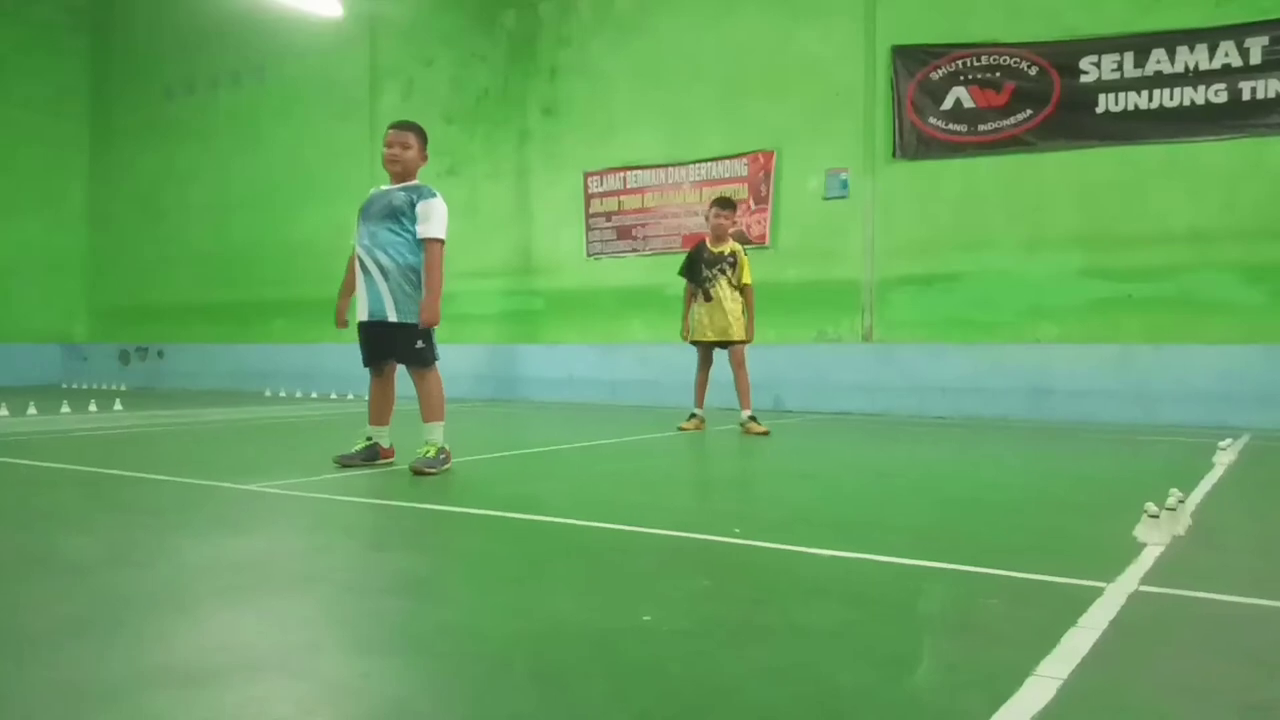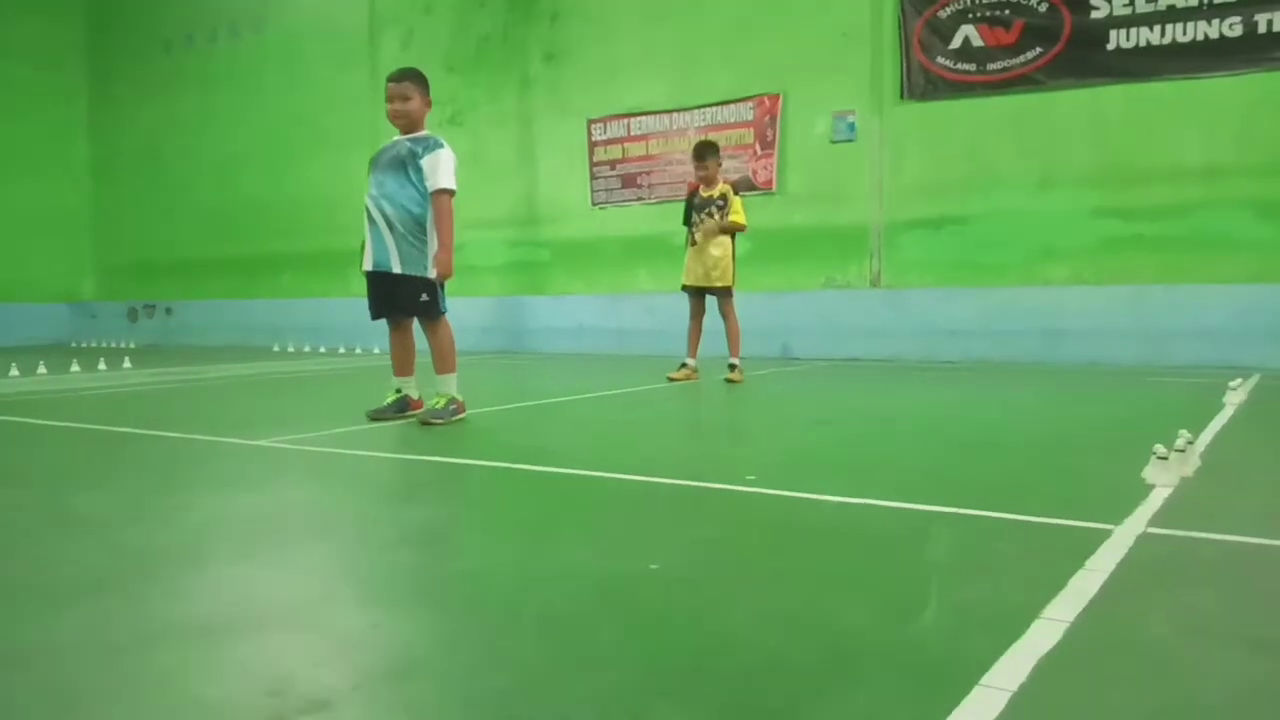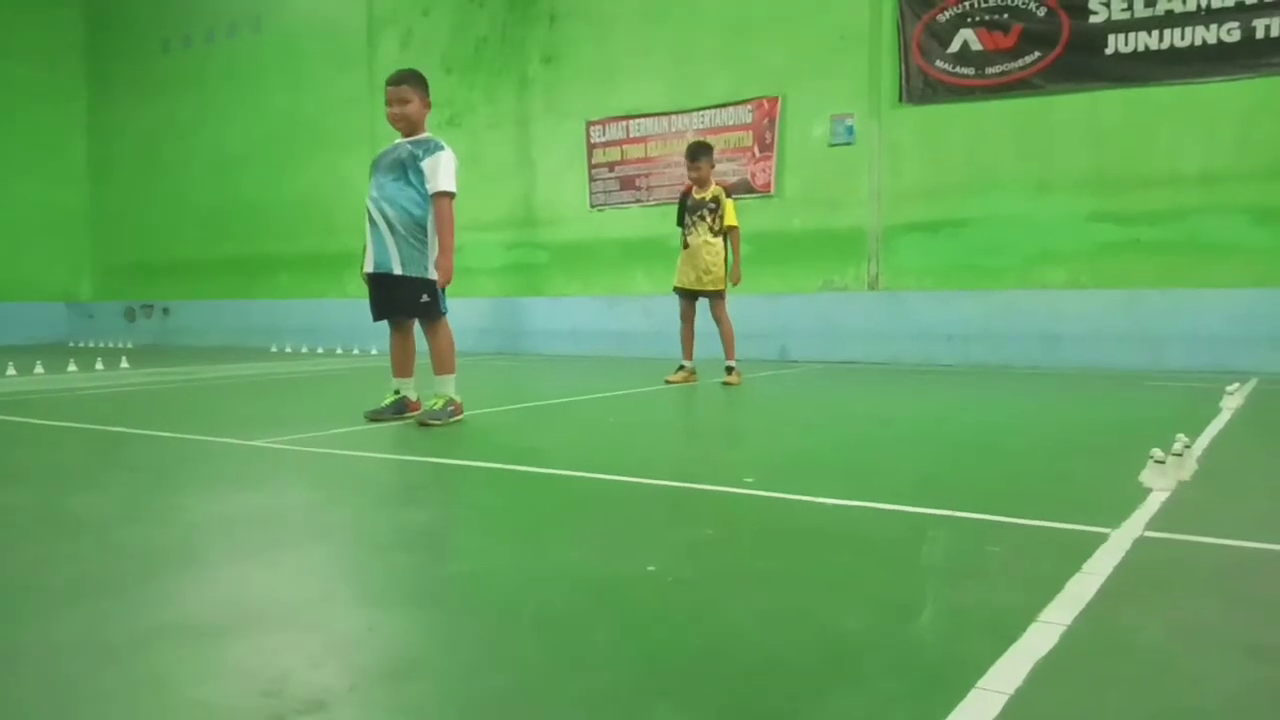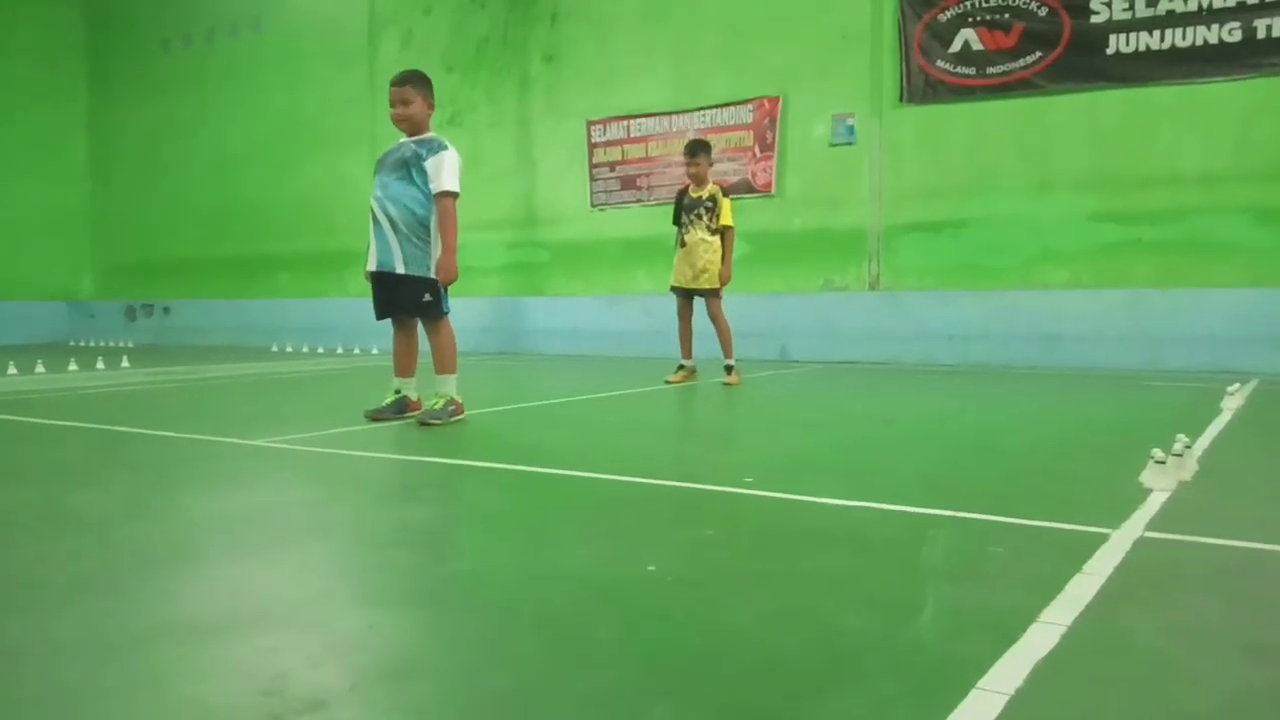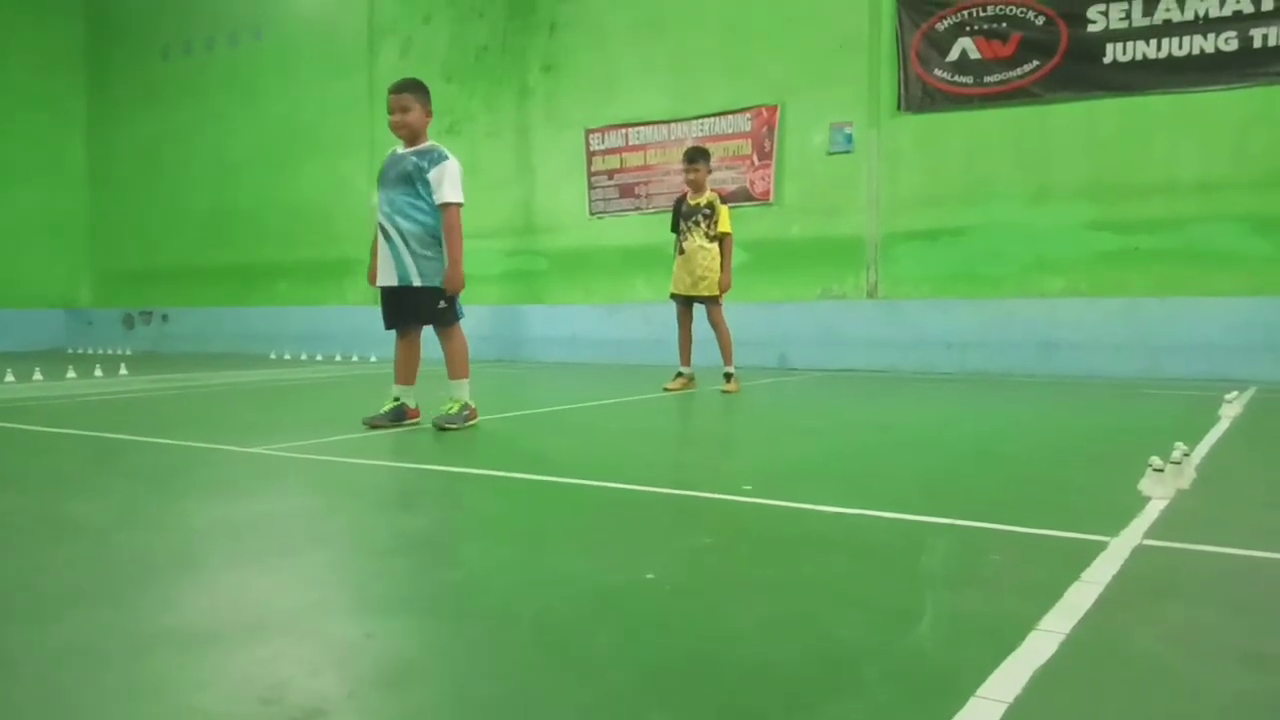
dt=0.7s
person 1, frame 1
left shoulder: (426, 198)
right shoulder: (372, 200)
left elbow: (433, 249)
right elbow: (358, 251)
left wrist: (432, 299)
right wrist: (344, 296)
left hip: (408, 305)
right hip: (371, 306)
left knee: (422, 368)
right knee: (379, 370)
left ankle: (435, 445)
right ankle: (378, 442)
person 1, frame 2
left shoulder: (432, 149)
right shoulder: (384, 152)
left elbow: (442, 200)
left wrist: (444, 250)
right wrist: (367, 248)
left hip: (420, 255)
right hip: (383, 257)
left knee: (432, 318)
right knee: (396, 322)
left ankle: (449, 396)
right ankle: (406, 394)
person 1, frame 3
left shoulder: (434, 151)
right shoulder: (385, 156)
left elbow: (443, 204)
left wrist: (445, 255)
right wrist: (368, 256)
left hip: (418, 259)
right hip: (384, 260)
left knee: (433, 320)
right knee: (397, 323)
left ankle: (448, 397)
right ankle: (404, 395)
person 1, frame 4
left shoulder: (438, 150)
right shoulder: (390, 155)
left elbow: (446, 203)
left wrist: (449, 254)
right wrist: (373, 255)
left hip: (420, 257)
right hip: (386, 258)
left knee: (435, 319)
right knee: (401, 322)
left ankle: (448, 397)
right ankle: (405, 395)
person 1, frame 5
left shoulder: (439, 159)
right shoulder: (390, 160)
left elbow: (450, 213)
left wrist: (456, 264)
right wrist: (375, 259)
left hip: (430, 265)
right hip: (395, 267)
left knee: (446, 326)
right knee: (405, 331)
left ankle: (462, 402)
right ankle: (404, 402)
person 2, frame 1
left shoulder: (737, 250)
right shoulder: (697, 251)
left elbow: (746, 287)
right elbow: (690, 286)
left wrist: (751, 321)
right wrist: (685, 319)
left hip: (732, 317)
right hip: (704, 317)
left knee: (738, 363)
right knee: (703, 364)
left ankle: (747, 416)
right ankle: (697, 414)
person 2, frame 2
left shoulder: (728, 192)
right shoulder: (693, 195)
left elbow: (740, 224)
left wrist: (718, 226)
right wrist: (684, 260)
left hip: (720, 262)
right hip: (695, 263)
left knee: (726, 310)
right knee: (695, 312)
left ankle: (735, 364)
right ankle: (690, 364)
person 2, frame 3
left shoulder: (722, 195)
right shoulder: (686, 196)
left elbow: (733, 230)
left wrist: (736, 265)
right wrist: (682, 259)
left hip: (713, 266)
right hip: (688, 266)
left knee: (719, 314)
right knee: (686, 315)
left ankle: (731, 366)
right ankle: (687, 366)
person 2, frame 4
left shoulder: (718, 194)
right shoulder: (682, 195)
left elbow: (728, 230)
left wrist: (727, 264)
right wrist: (677, 258)
left hip: (709, 265)
right hip: (684, 265)
left knee: (715, 313)
right knee: (683, 314)
left ankle: (730, 366)
right ankle: (687, 365)
person 2, frame 5
left shoulder: (716, 201)
right shoulder: (680, 203)
left elbow: (726, 237)
left wrist: (726, 271)
right wrist: (675, 267)
left hip: (708, 271)
right hip: (684, 272)
left knee: (716, 319)
right knee: (683, 321)
left ankle: (730, 373)
right ankle: (685, 373)
